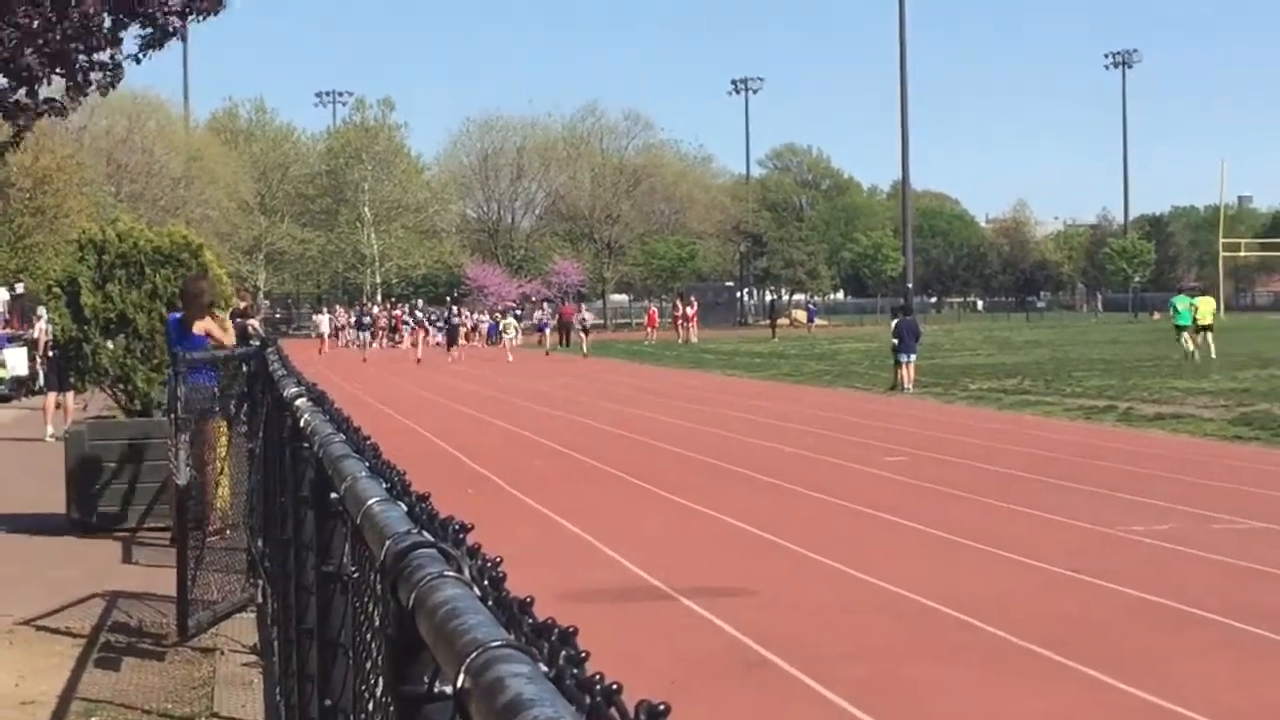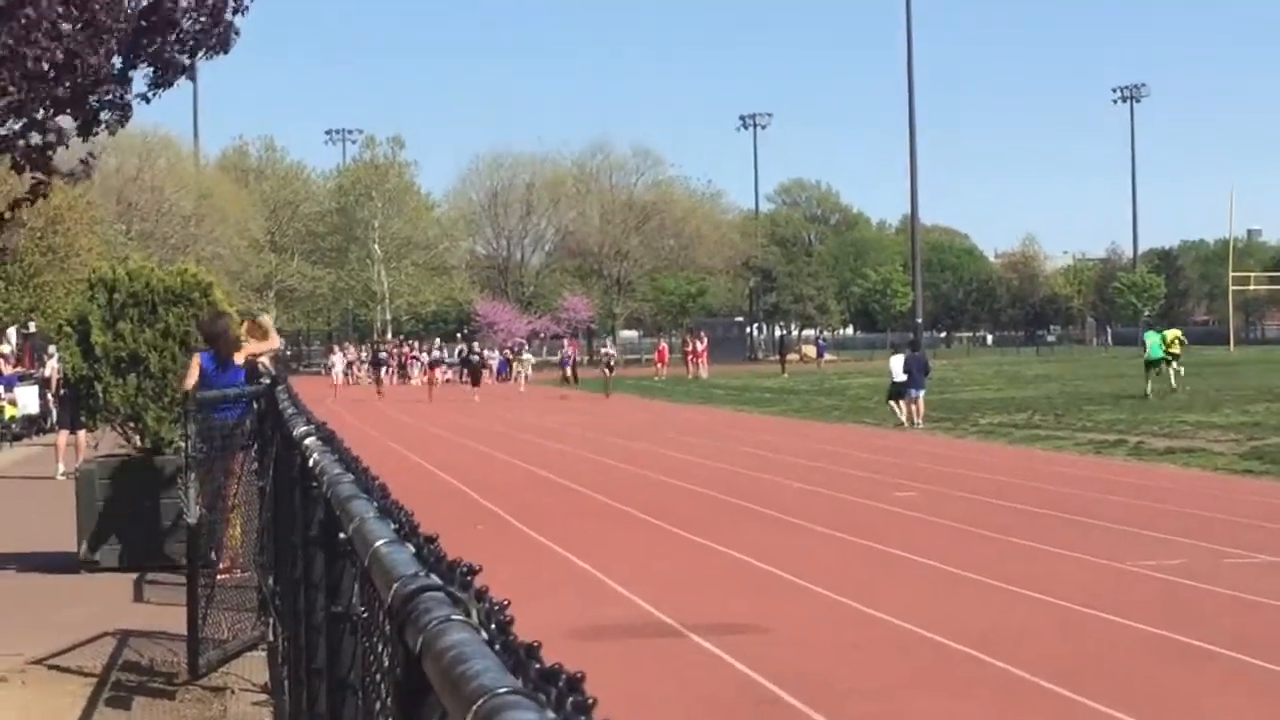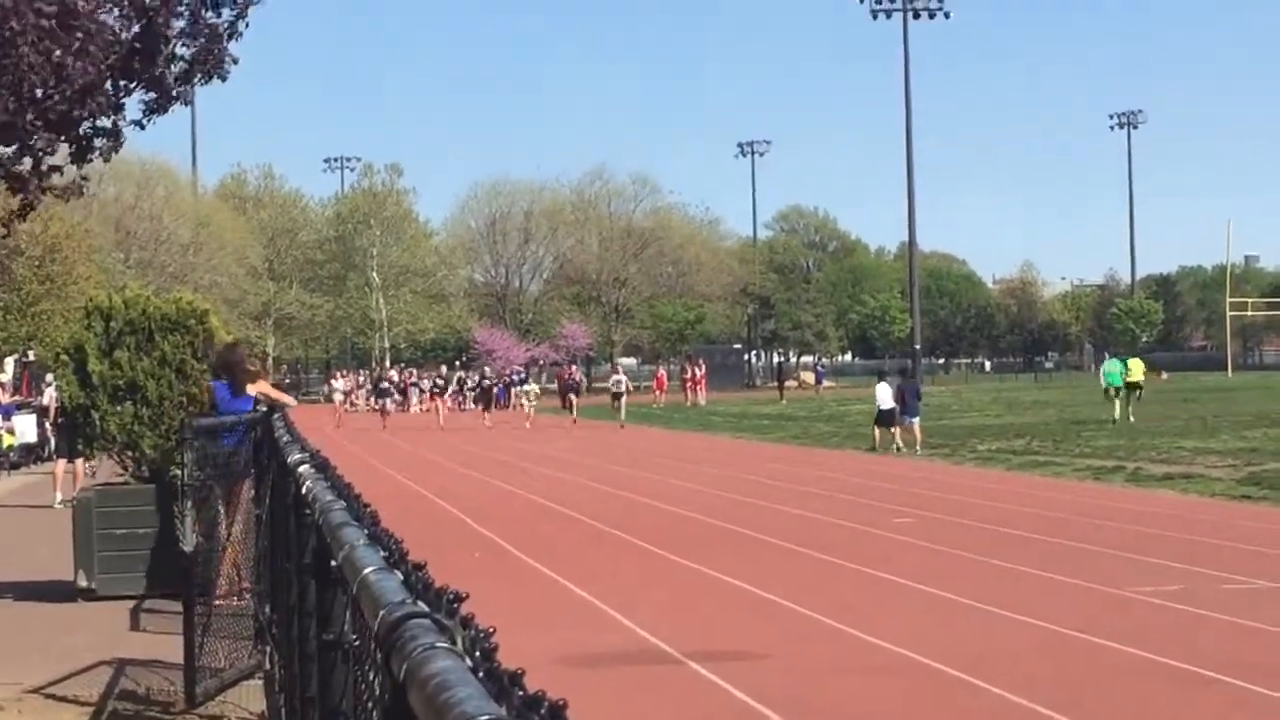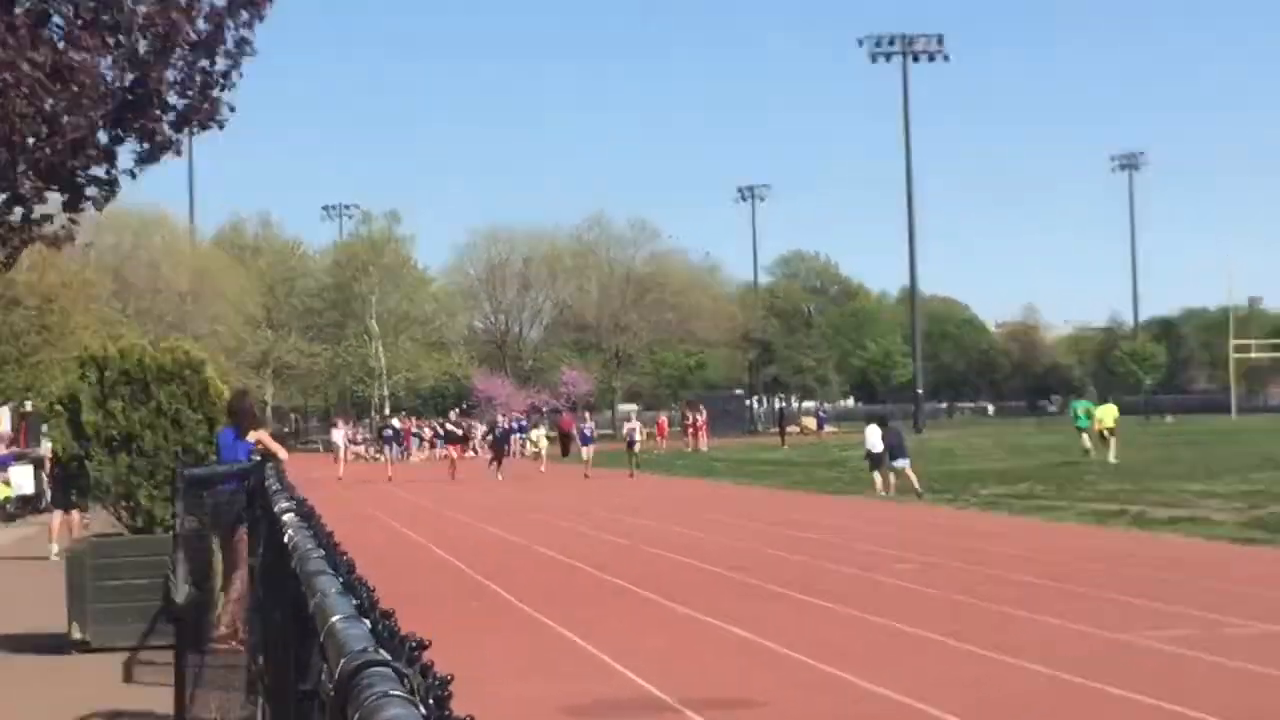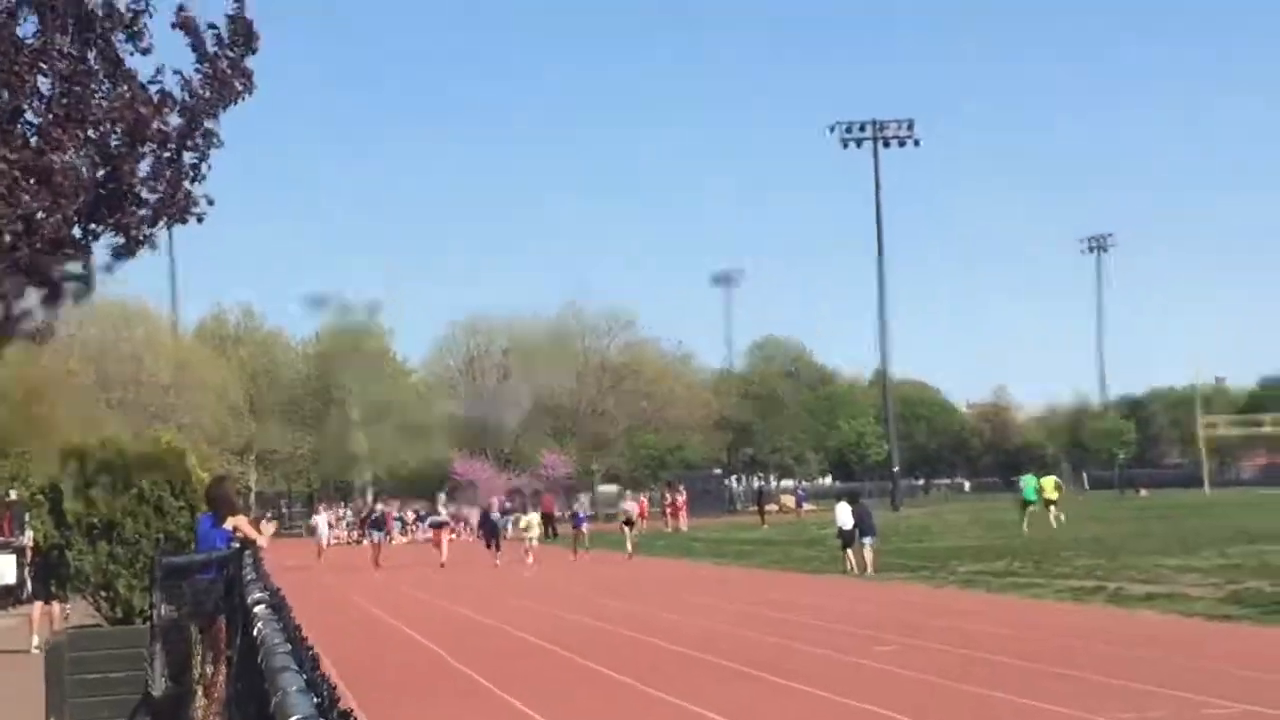
dt=0.4s
person 1, frame 1
left shoulder: (172, 320)
right shoulder: (204, 321)
right elbow: (230, 343)
right wrist: (227, 326)
left hip: (180, 389)
right hip: (204, 389)
right knee: (207, 459)
right ankle: (210, 524)
person 1, frame 2
left shoulder: (200, 358)
right shoulder: (240, 351)
left elbow: (188, 389)
right elbow: (275, 343)
left wrist: (206, 389)
right wrist: (266, 324)
left hip: (210, 426)
right hip: (236, 426)
left knee: (216, 490)
right knee: (231, 494)
left ankle: (222, 552)
right ankle: (225, 559)
person 1, frame 3
left shoulder: (215, 387)
right shoulder: (254, 385)
right elbow: (291, 402)
right wrist: (265, 399)
right hip: (243, 454)
left knee: (230, 518)
right knee: (238, 519)
left ankle: (239, 581)
right ankle: (223, 586)
person 1, frame 4
left shoulder: (222, 434)
right shoulder: (255, 432)
right elbow: (283, 456)
right wrist: (265, 450)
left hip: (220, 500)
right hip: (241, 500)
left knee: (230, 565)
right knee: (241, 567)
left ankle: (234, 628)
right ankle: (225, 628)
person 1, frame 5
left shoulder: (201, 520)
right shoulder: (234, 520)
right elbow: (261, 543)
right wrist: (263, 532)
left knee: (209, 652)
right knee: (223, 656)
